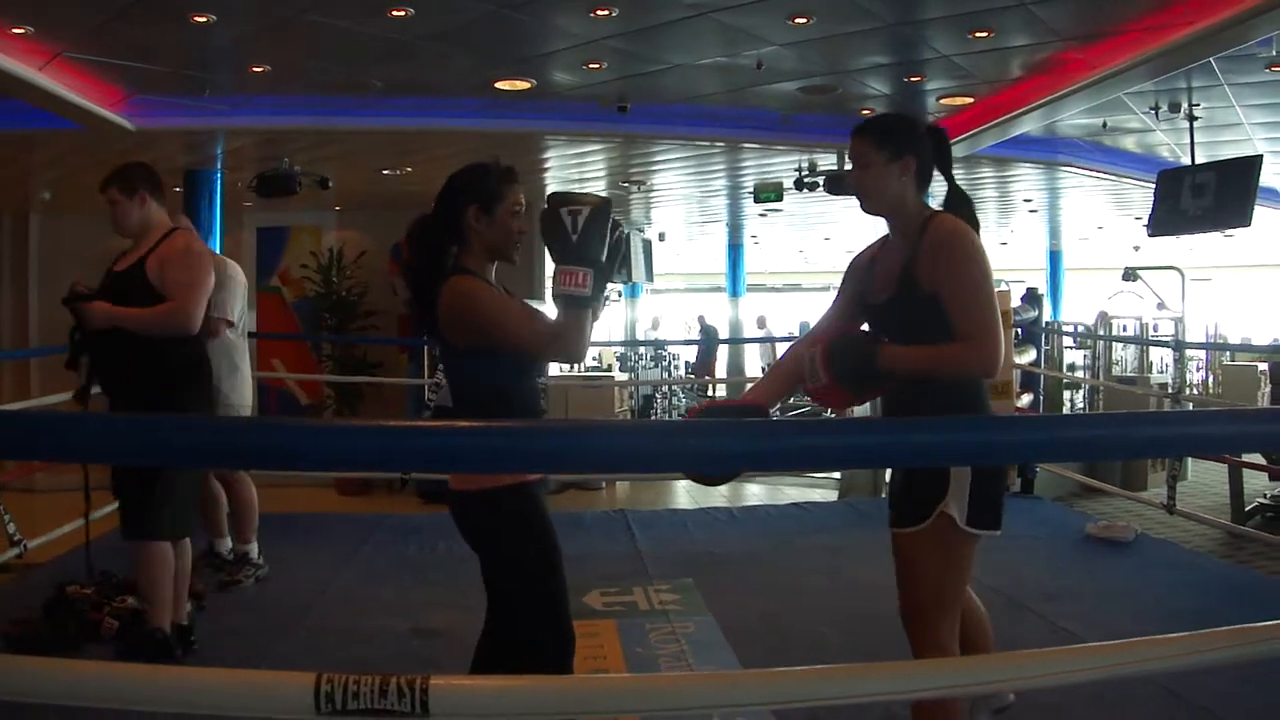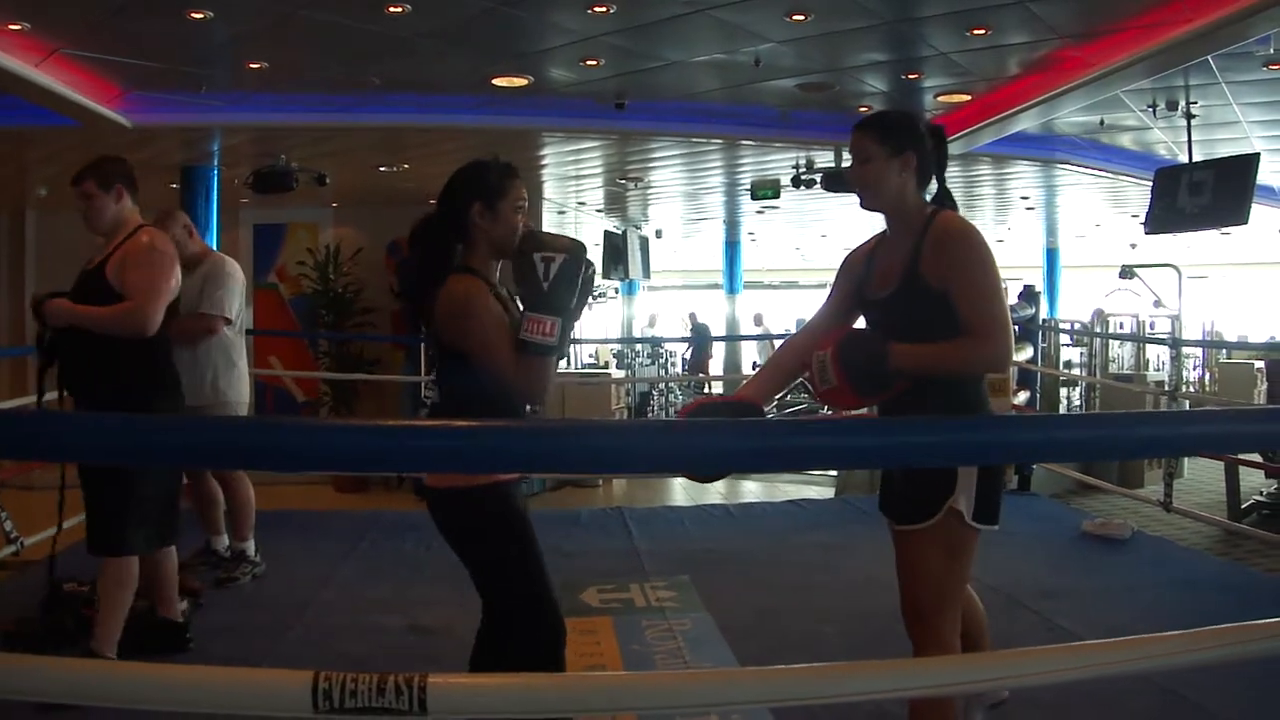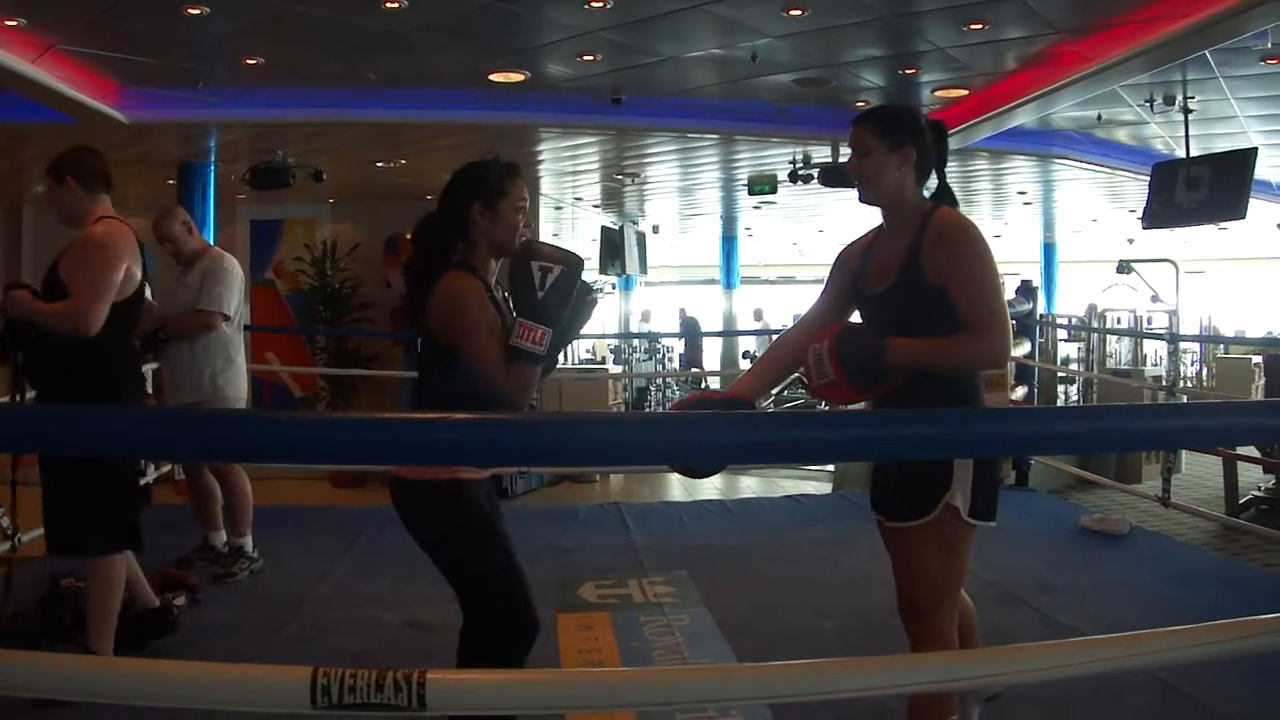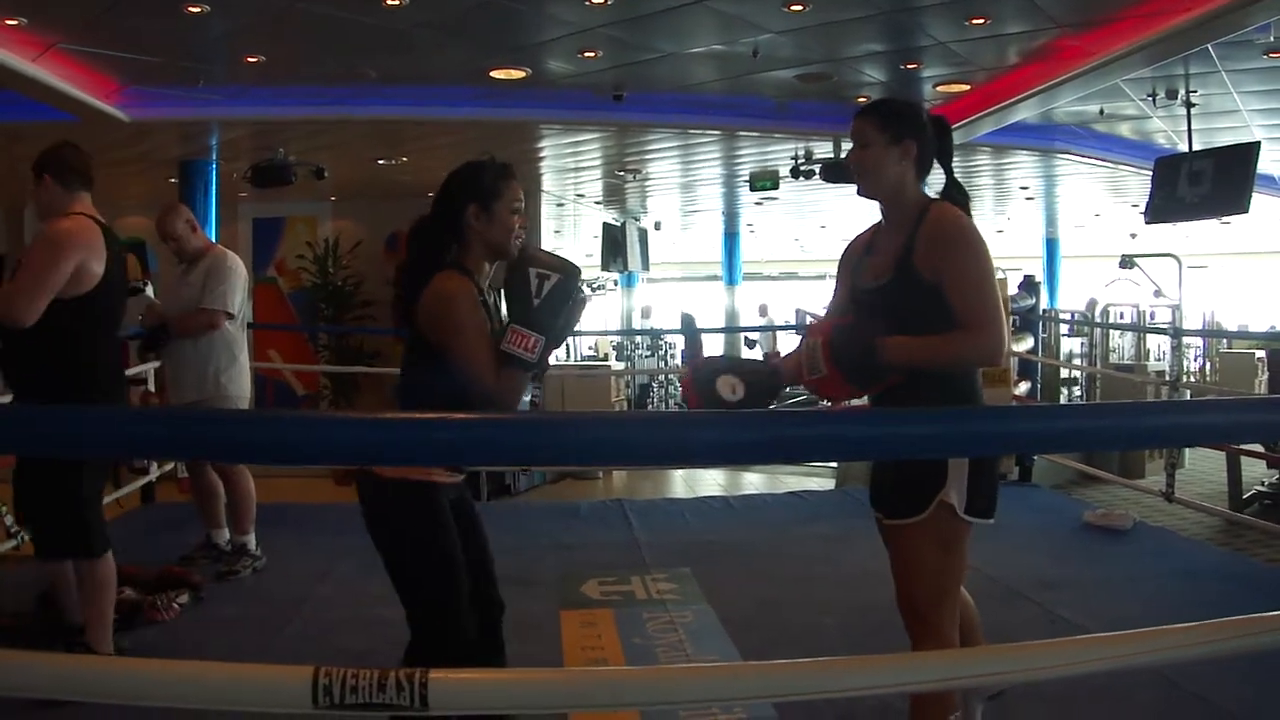
dt=0.2s
person 1, frame 1
left shoulder: (949, 239)
right shoulder: (872, 260)
left elbow: (985, 356)
right elbow: (817, 344)
left wrist: (880, 358)
right wrist: (750, 404)
left knee: (928, 620)
right knee: (945, 595)
person 1, frame 2
left shoulder: (953, 239)
right shoulder: (866, 259)
left elbow: (995, 350)
right elbow: (810, 341)
left wrist: (887, 357)
right wrist: (744, 401)
left knee: (928, 616)
right knee: (943, 592)
person 1, frame 3
left shoulder: (952, 235)
right shoulder: (861, 253)
left elbow: (994, 345)
right elbow: (805, 336)
left wrist: (885, 351)
right wrist: (736, 396)
left knee: (926, 612)
right knee: (936, 594)
person 1, frame 4
left shoulder: (948, 229)
right shoulder: (864, 248)
left elbow: (989, 344)
right elbow: (825, 338)
left wrist: (880, 349)
right wrist: (761, 378)
left knee: (926, 609)
right knee: (935, 592)
person 2, frame 1
left shoulder: (480, 290)
right shoulder: (465, 294)
left elbow: (545, 347)
right elbow: (568, 347)
left wrist: (589, 271)
right wrist: (580, 265)
left hip: (499, 485)
right hip: (500, 491)
left knee: (513, 625)
right knee: (548, 639)
person 2, frame 2
left shoulder: (485, 289)
right shoulder: (464, 293)
left elbow: (520, 376)
right elbow: (528, 387)
left wrist: (561, 306)
right wrist: (550, 307)
left hip: (484, 482)
right hip: (474, 489)
left knee: (510, 621)
right knee: (539, 632)
person 2, frame 3
left shoulder: (484, 288)
right shoulder: (460, 290)
left elbow: (510, 383)
right elbow: (511, 393)
left wrist: (553, 318)
right wrist: (541, 316)
left hip: (463, 479)
right hip: (439, 486)
left knee: (493, 618)
right knee: (514, 622)
person 2, frame 4
left shoulder: (474, 290)
right shoulder: (450, 291)
left elbow: (492, 388)
right elbow: (497, 398)
left wrist: (545, 328)
right wrist: (532, 321)
left hip: (439, 481)
right hip: (407, 486)
left knee: (483, 614)
right knee: (443, 636)
person 3, frame 1
left shoulder: (183, 248)
right shoulder: (128, 256)
left elbow: (186, 318)
left wrist: (112, 314)
right wrist: (90, 309)
left hip: (173, 405)
right hip: (133, 405)
left knee: (151, 524)
right knee: (165, 521)
left ankle: (161, 634)
right ankle: (175, 625)
person 3, frame 2
left shoulder: (149, 248)
right shoulder: (108, 251)
left elbow: (144, 320)
left wrist: (71, 313)
right wrist: (60, 316)
left hip: (138, 411)
right hip: (106, 409)
left knee: (118, 535)
right knee: (147, 527)
left ankle: (103, 657)
right ankle: (170, 622)
person 3, frame 3
left shoulder: (102, 239)
right shoulder: (98, 239)
left elbow: (85, 320)
left hip: (97, 406)
right hip: (87, 404)
left knee: (98, 532)
right knee: (107, 526)
left ankle: (99, 656)
right ankle: (151, 610)
person 3, frame 4
left shoulder: (64, 233)
right shoulder: (101, 235)
left hip: (67, 404)
right hip: (82, 399)
left knee: (77, 531)
right knee: (56, 521)
left ankle: (98, 651)
right ankle: (80, 625)
person 4, frame 1
left shoulder: (224, 271)
left elbow: (214, 327)
left hip: (223, 395)
left knee: (229, 471)
left ankle: (250, 555)
right ankle: (220, 548)
person 4, frame 2
left shoulder: (223, 269)
right shoulder: (178, 276)
left elbow: (210, 324)
right elbow: (171, 327)
left wrist: (162, 329)
left hip: (220, 393)
right hip: (185, 393)
left knee: (226, 468)
right knee: (195, 469)
left ankle: (247, 552)
right ankle: (217, 546)
person 4, frame 3
left shoulder: (221, 265)
right shoulder: (177, 274)
left elbow: (209, 320)
right elbow: (163, 324)
left wrist: (159, 327)
right wrist: (149, 327)
left hip: (217, 388)
right hip: (181, 389)
left knee: (223, 465)
right knee: (193, 466)
left ankle: (244, 549)
right ankle: (214, 542)
person 4, frame 4
left shoulder: (225, 263)
right shoulder: (181, 272)
left elbow: (213, 319)
right elbow: (167, 321)
left wrist: (162, 326)
right wrist: (152, 322)
left hip: (221, 386)
right hip: (185, 387)
left knee: (226, 463)
right knee: (196, 464)
left ankle: (248, 547)
right ankle: (217, 540)
